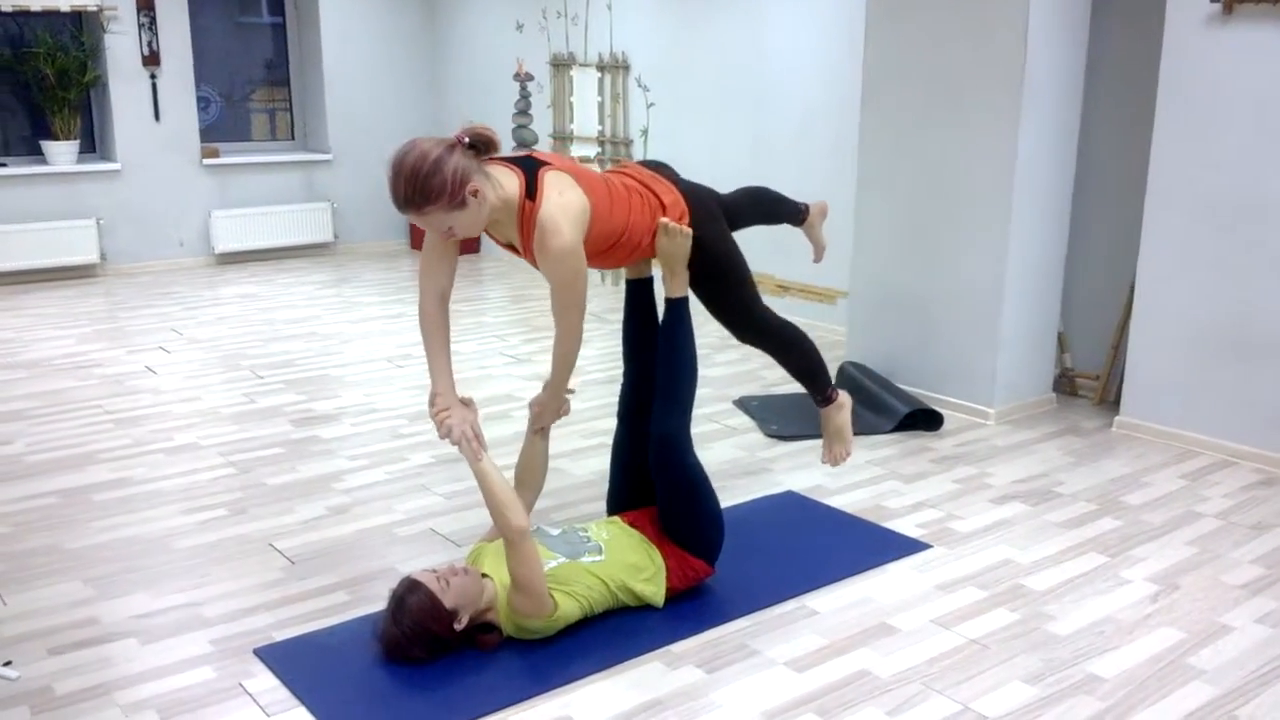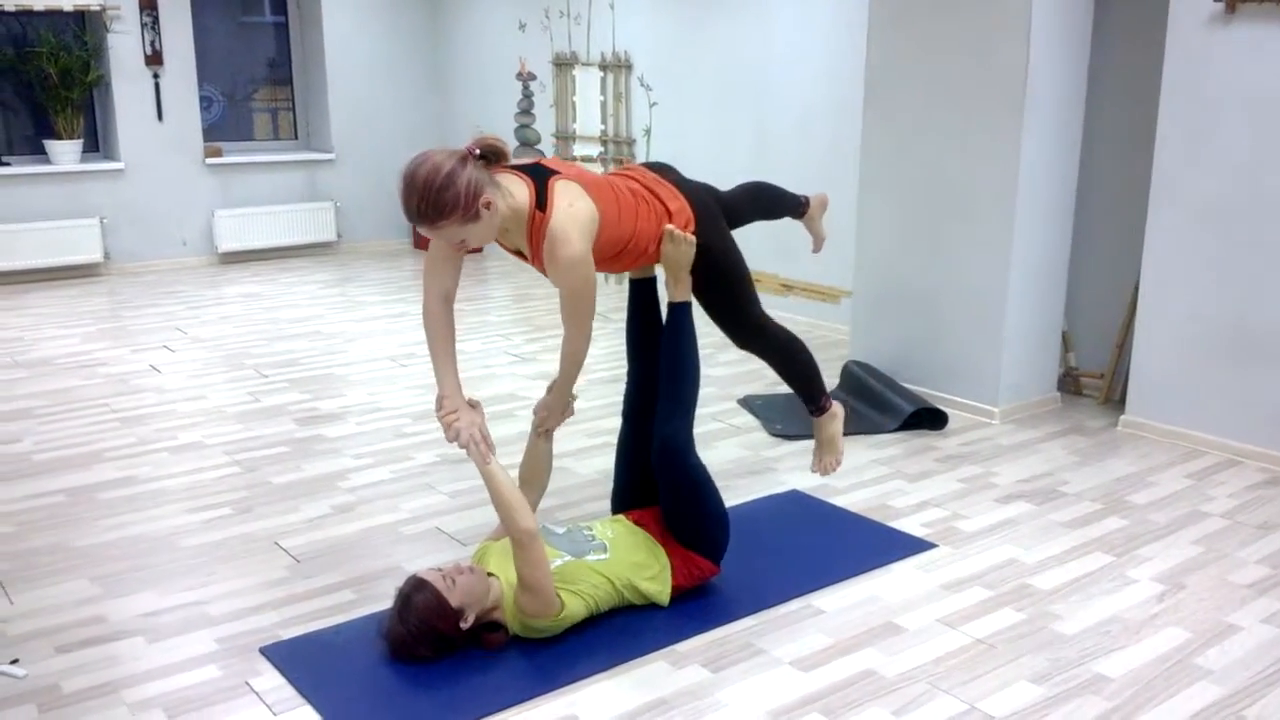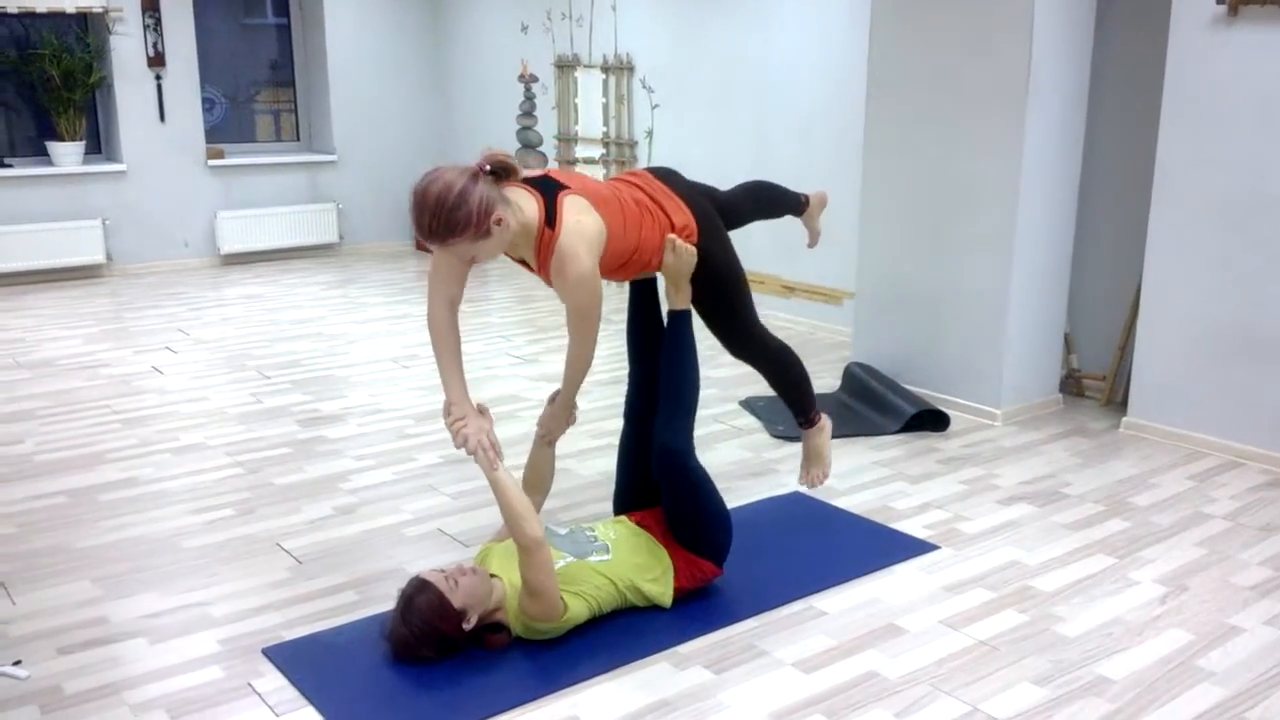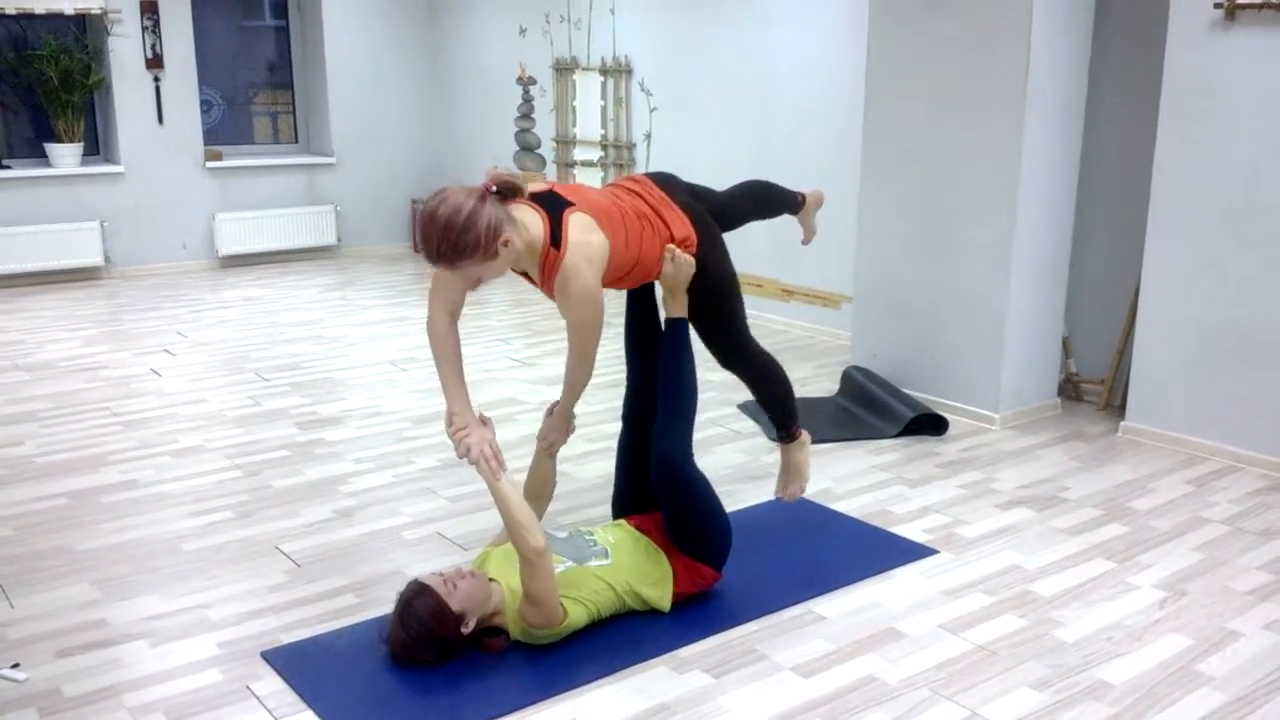
dt=0.1s
person 1, frame 1
left shoulder: (553, 224)
right shoulder: (457, 192)
left elbow: (570, 331)
right elbow: (433, 297)
left wrist: (552, 398)
right wrist: (446, 397)
left hip: (674, 212)
right hip: (636, 190)
left knee: (750, 321)
right knee: (728, 211)
left ankle: (831, 401)
right ankle: (806, 213)
person 1, frame 2
left shoulder: (563, 233)
right shoulder: (467, 189)
left elbow: (578, 335)
right elbow: (437, 301)
left wrist: (558, 400)
right wrist: (452, 399)
left hip: (680, 218)
right hip: (638, 191)
left knee: (750, 328)
right knee: (733, 208)
left ankle: (824, 411)
right ankle: (805, 208)
person 1, frame 3
left shoulder: (571, 250)
right shoulder: (473, 206)
left elbow: (583, 347)
right elbow: (442, 308)
left wrist: (562, 409)
right wrist: (461, 406)
left hip: (680, 224)
right hip: (641, 193)
left knee: (745, 338)
right knee: (730, 207)
left ankle: (813, 424)
right ankle: (806, 204)
person 1, frame 4
left shoulder: (574, 265)
right shoulder: (476, 212)
left elbow: (583, 360)
right elbow: (440, 318)
left wrist: (561, 416)
right wrist: (461, 415)
left hip: (681, 234)
right hip: (638, 197)
left knee: (735, 350)
right knee: (731, 206)
left ankle: (794, 439)
right ankle: (800, 202)
person 2, frame 1
left shoulder: (485, 562)
right shoulder: (524, 617)
left elbow: (523, 493)
right elbow: (517, 528)
left wrist: (538, 428)
right wrist: (472, 450)
left hip: (632, 528)
right hip: (680, 554)
right knee: (666, 434)
left ankle: (640, 269)
right ankle: (674, 280)
person 2, frame 2
left shoulder: (490, 560)
right shoulder: (529, 615)
left elbow: (528, 494)
right elbow: (526, 531)
left wrist: (543, 427)
right wrist: (481, 454)
left hip: (636, 528)
right hip: (686, 554)
right knee: (668, 438)
left ankle: (645, 271)
right ankle: (678, 285)
person 2, frame 3
left shoulder: (493, 562)
right shoulder: (533, 617)
left elbow: (532, 497)
right elbow: (532, 538)
left wrist: (546, 435)
right wrist: (488, 460)
left hip: (639, 529)
right hip: (688, 556)
right knee: (668, 445)
left ankle: (645, 275)
right ankle: (677, 294)
person 2, frame 4
left shoulder: (492, 564)
right shoulder: (532, 622)
left elbow: (532, 505)
right elbow: (535, 548)
left wrist: (547, 445)
right wrist: (490, 469)
left hip: (636, 534)
right hip: (688, 561)
right knee: (667, 454)
left ankle: (643, 278)
right ankle: (675, 303)
